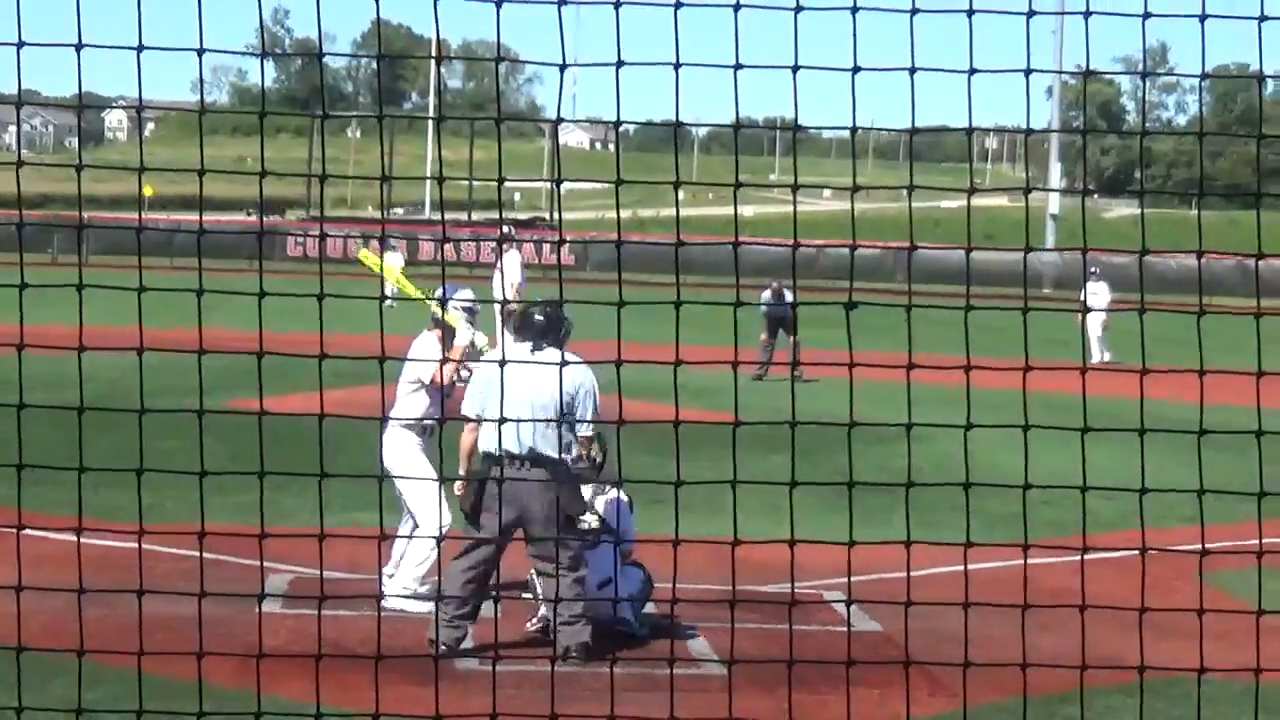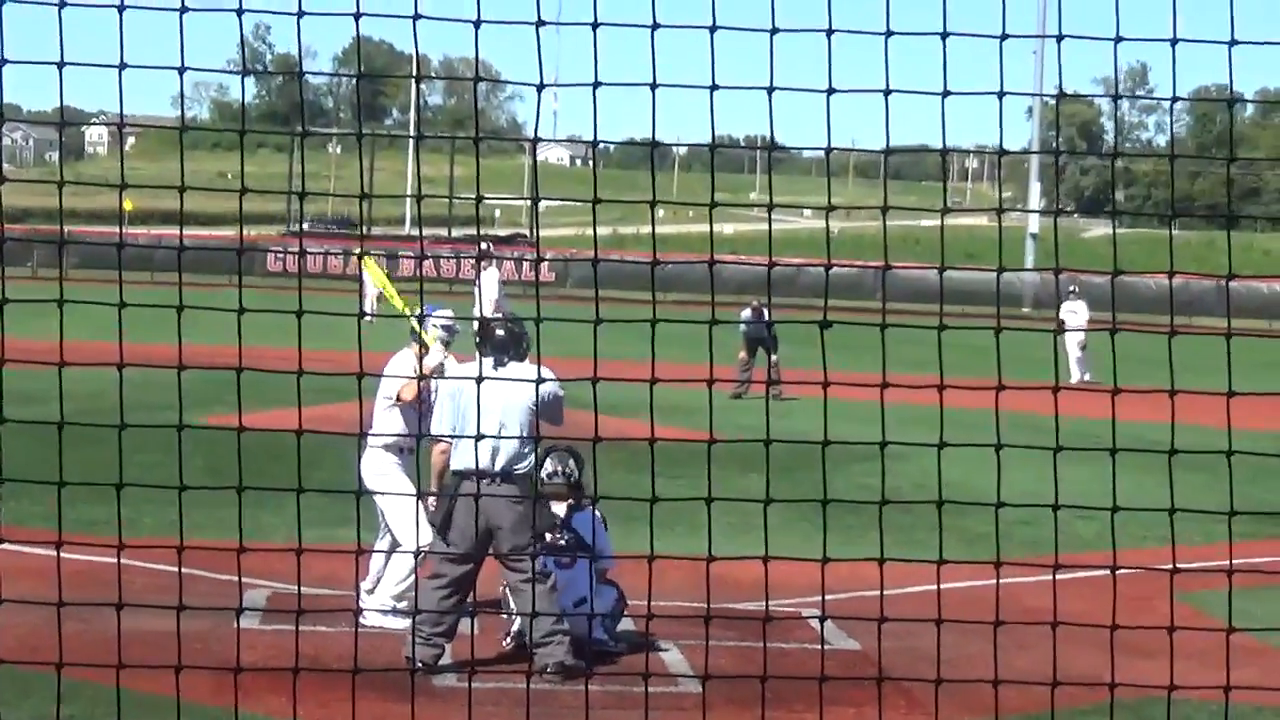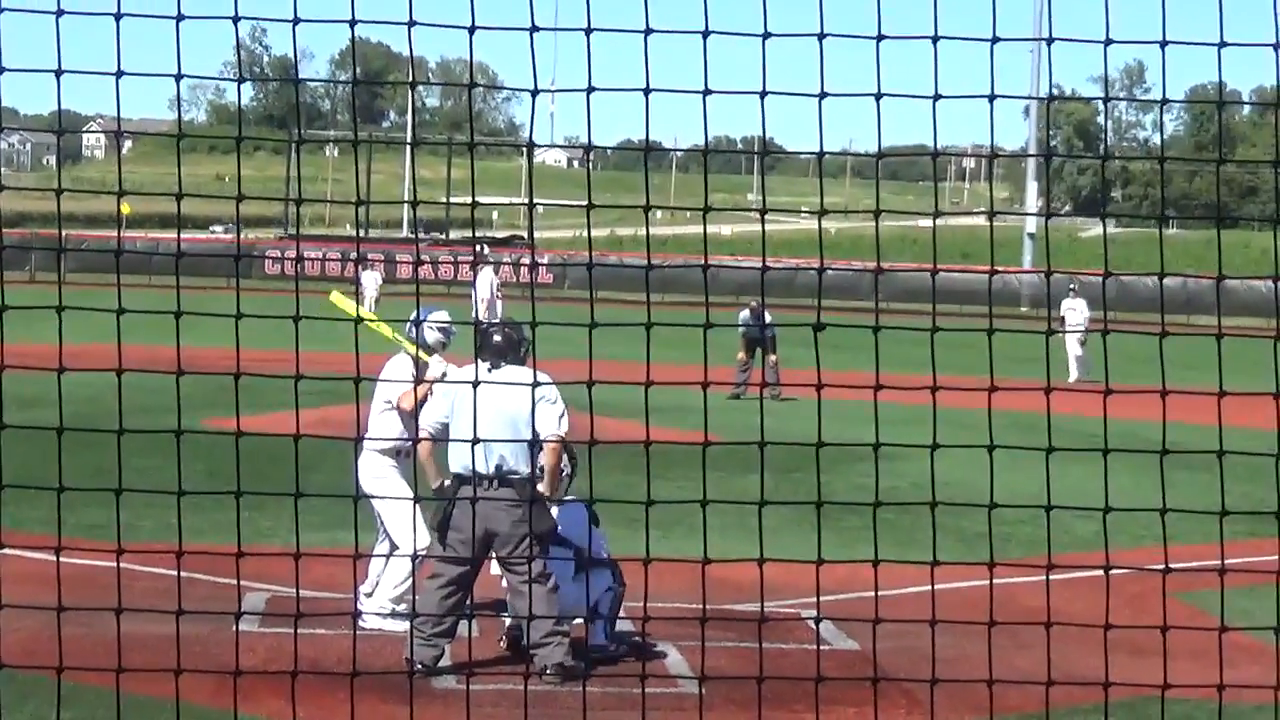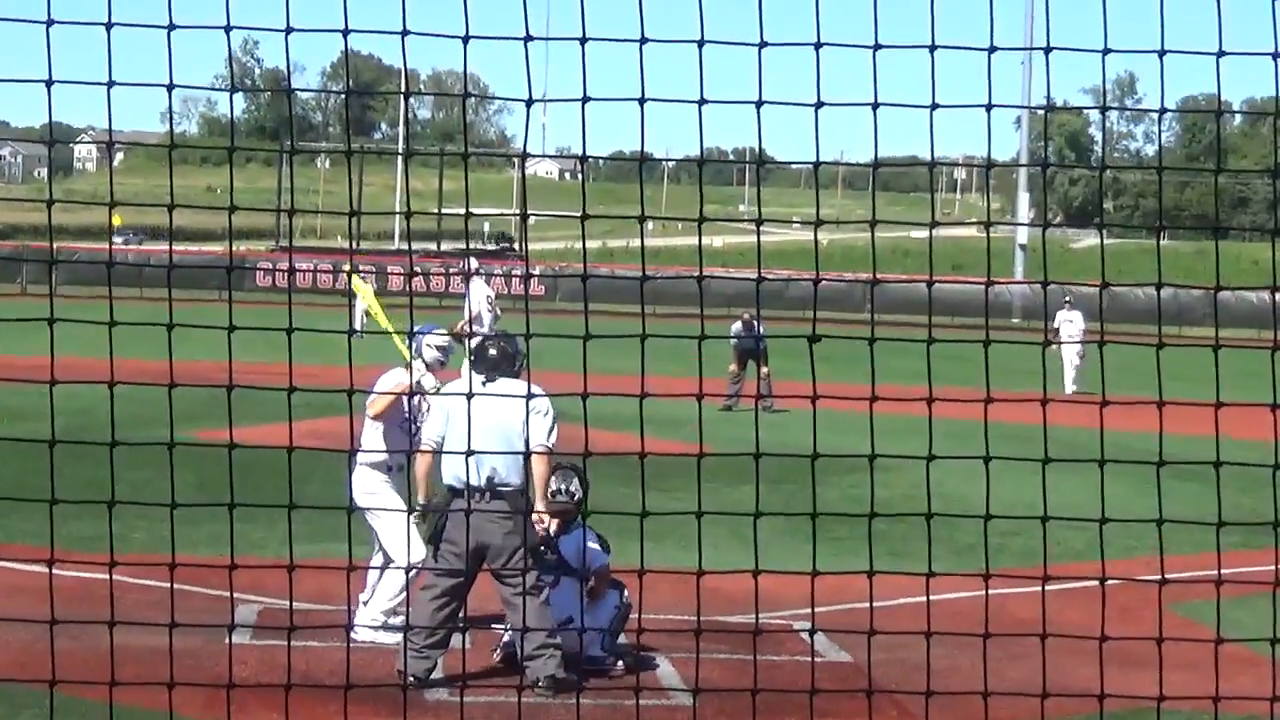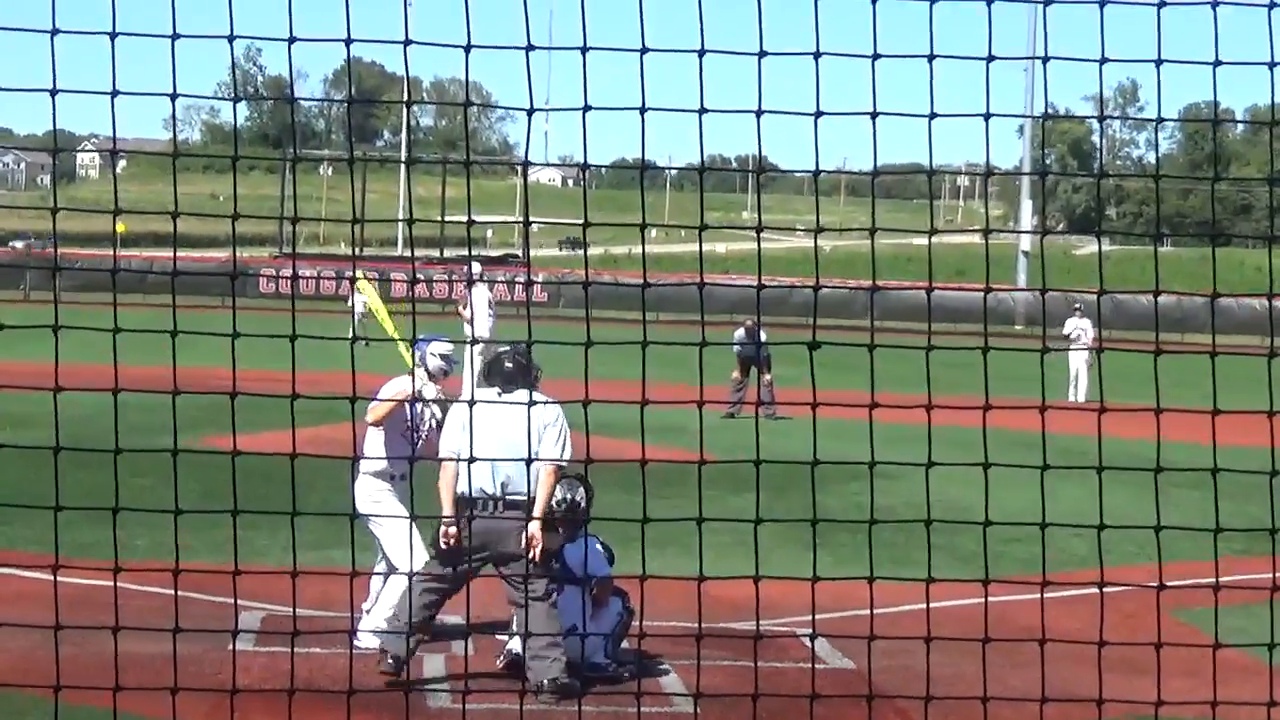
dt=0.7s
person 1, frame 1
left shoulder: (492, 360)
right shoulder: (578, 370)
left elbow: (471, 426)
right elbow: (586, 444)
left wrist: (464, 473)
right wrist: (574, 470)
left hip: (495, 474)
right hip: (547, 477)
left knee: (473, 559)
right knee: (564, 562)
left ankle: (446, 636)
right ankle: (574, 640)
person 1, frame 2
left shoulder: (456, 377)
right shoulder: (539, 379)
left elbow: (442, 446)
right elbow: (556, 417)
left wrist: (435, 490)
left hip: (464, 491)
right hip: (514, 493)
left knee: (445, 576)
right knee: (532, 578)
left ankle: (422, 652)
right ankle: (554, 657)
person 1, frame 3
left shoulder: (455, 379)
right shoulder: (537, 383)
left elbow: (424, 437)
right elbow: (554, 442)
left wrist: (436, 482)
right wrist: (547, 487)
left hip: (465, 496)
right hip: (516, 498)
left knee: (445, 578)
right knee: (533, 580)
left ankle: (422, 655)
right ankle: (554, 659)
person 1, frame 4
left shoulder: (451, 392)
right shoulder: (531, 396)
left elbow: (425, 450)
right elbow: (540, 452)
left wrist: (422, 501)
right wrist: (540, 505)
left hip: (458, 508)
right hip: (508, 510)
left knee: (437, 590)
right knee: (525, 592)
left ankle: (414, 668)
right ankle: (546, 672)
person 1, frame 5
left shoulder: (465, 406)
right shoulder: (547, 409)
left elbow: (449, 464)
right elbow: (549, 467)
left wrist: (448, 517)
right wrist: (537, 520)
left hip: (470, 515)
right hip: (519, 517)
left knee: (430, 585)
right knee: (536, 599)
left ankle: (395, 654)
right ankle: (550, 677)
person 2, frame 1
left shoulder: (446, 345)
right shoulder: (426, 346)
right elbow: (444, 380)
right wrist: (460, 347)
left hip: (411, 442)
right hip: (404, 442)
left knee: (417, 516)
right knee: (436, 520)
left ankle: (393, 578)
right ankle: (399, 591)
person 2, frame 2
left shoulder: (423, 365)
right shoulder: (403, 362)
right elbow: (406, 396)
left wrist: (449, 373)
right wrist: (428, 368)
left hip: (397, 460)
right hip: (384, 461)
left knee: (393, 534)
right knee: (418, 539)
left ankle: (371, 595)
right ankle: (378, 608)
person 2, frame 3
left shoulder: (418, 368)
right shoulder: (401, 366)
right elbow: (407, 405)
left wrist: (447, 380)
right wrist: (431, 377)
left hip: (390, 465)
right hip: (381, 466)
left knee: (392, 537)
right knee: (416, 541)
left ankle: (370, 597)
right ankle: (377, 611)
person 2, frame 4
left shoulder: (419, 389)
right shoulder: (394, 379)
right elbow: (373, 411)
left wrist: (433, 396)
right wrist: (409, 382)
left hip: (390, 479)
right hip: (374, 480)
left knee: (389, 549)
right knee: (411, 554)
left ankle: (370, 610)
right ankle: (368, 623)
person 2, frame 5
left shoulder: (426, 399)
right shoulder: (398, 388)
left elbow: (441, 440)
right elbow: (372, 418)
left wrist: (435, 407)
right wrist: (409, 391)
left hip: (396, 487)
right hip: (377, 488)
left knee: (393, 557)
right knee: (414, 562)
left ankle: (374, 615)
right ankle: (371, 630)
person 3, frame 1
right shoulder: (616, 495)
right elbow: (627, 550)
right hip: (607, 596)
right knee: (638, 574)
left ankle: (547, 614)
right ankle: (625, 617)
person 3, frame 2
right shoulder: (591, 515)
right elbow: (603, 567)
right hip: (580, 617)
left knee: (511, 583)
right knee: (612, 591)
left ankle: (520, 631)
right ankle: (598, 635)
person 3, frame 3
right shoulder: (577, 509)
left elbow: (499, 567)
right elbow: (600, 557)
right hip: (563, 601)
right knee: (609, 571)
left ankle: (515, 630)
right ankle: (601, 642)
person 3, frame 4
right shoulder: (581, 534)
right elbow: (602, 573)
right wrist: (590, 596)
right hip: (570, 635)
right knee: (616, 592)
left ankle: (510, 646)
right ankle: (597, 654)
person 3, frame 5
right shoulder: (589, 544)
right elbow: (605, 586)
right wrist: (591, 605)
right hip: (576, 645)
right knee: (619, 599)
left ankle: (514, 652)
right ankle: (599, 661)
